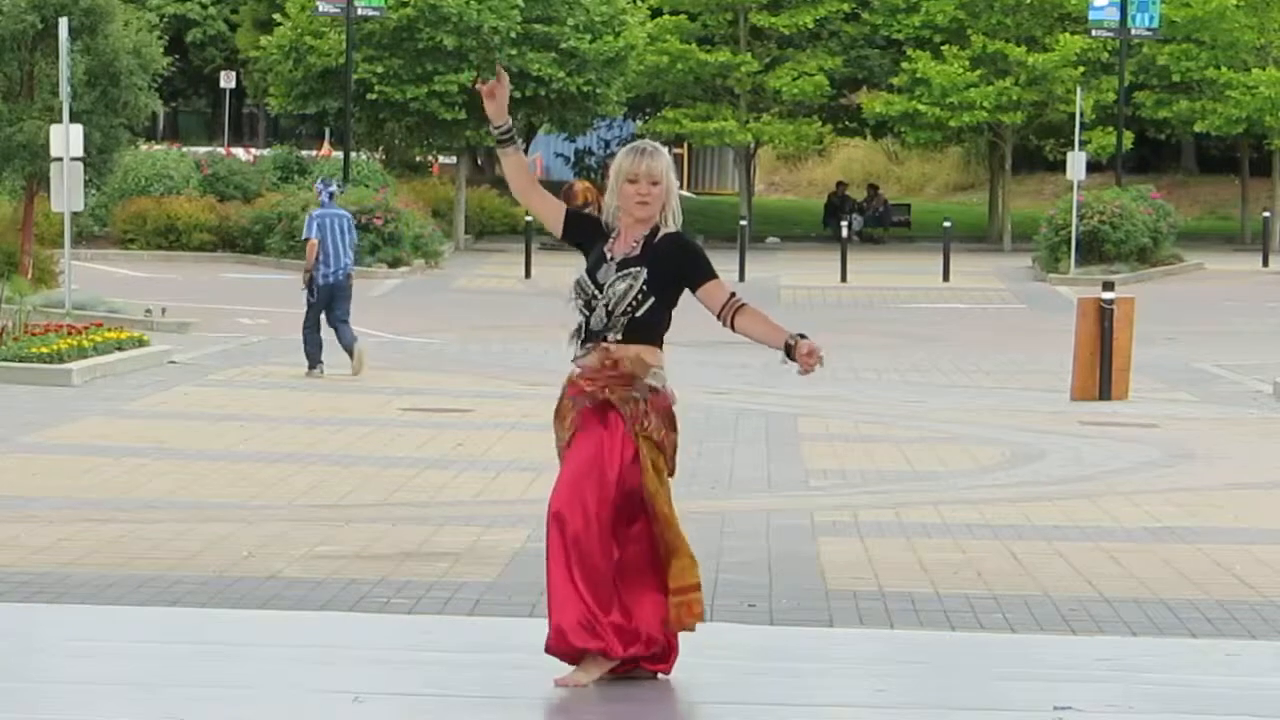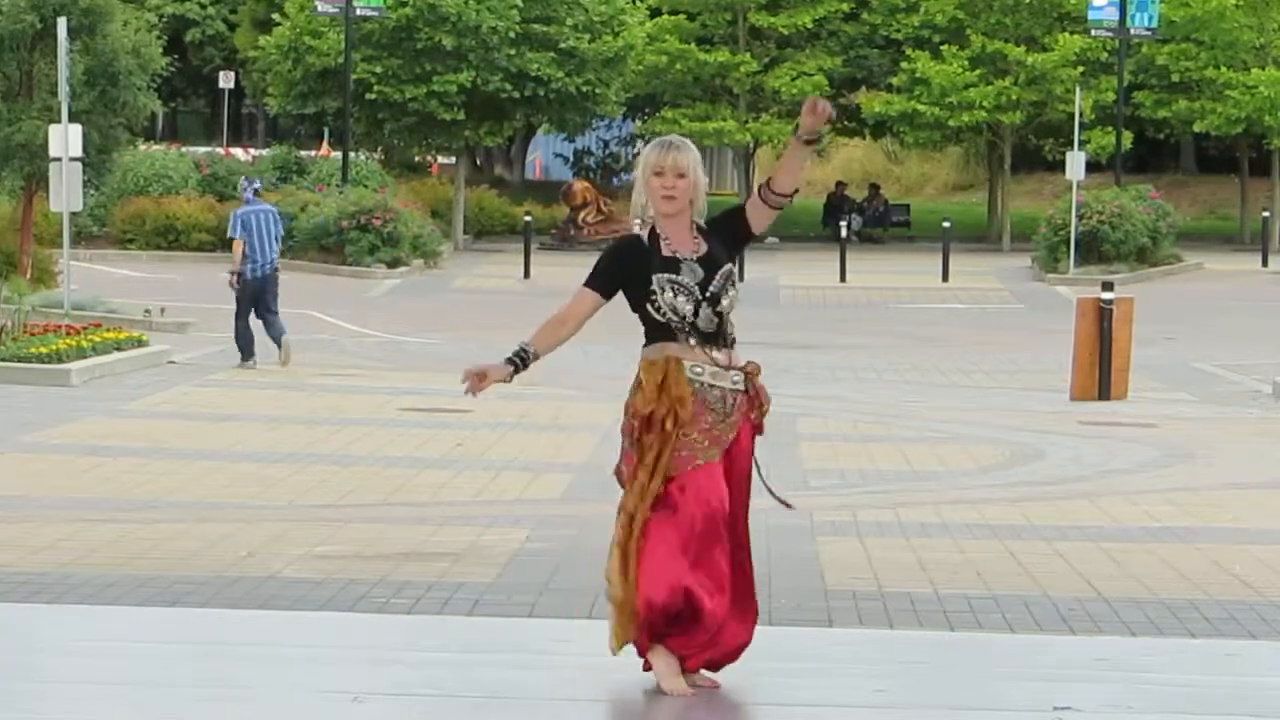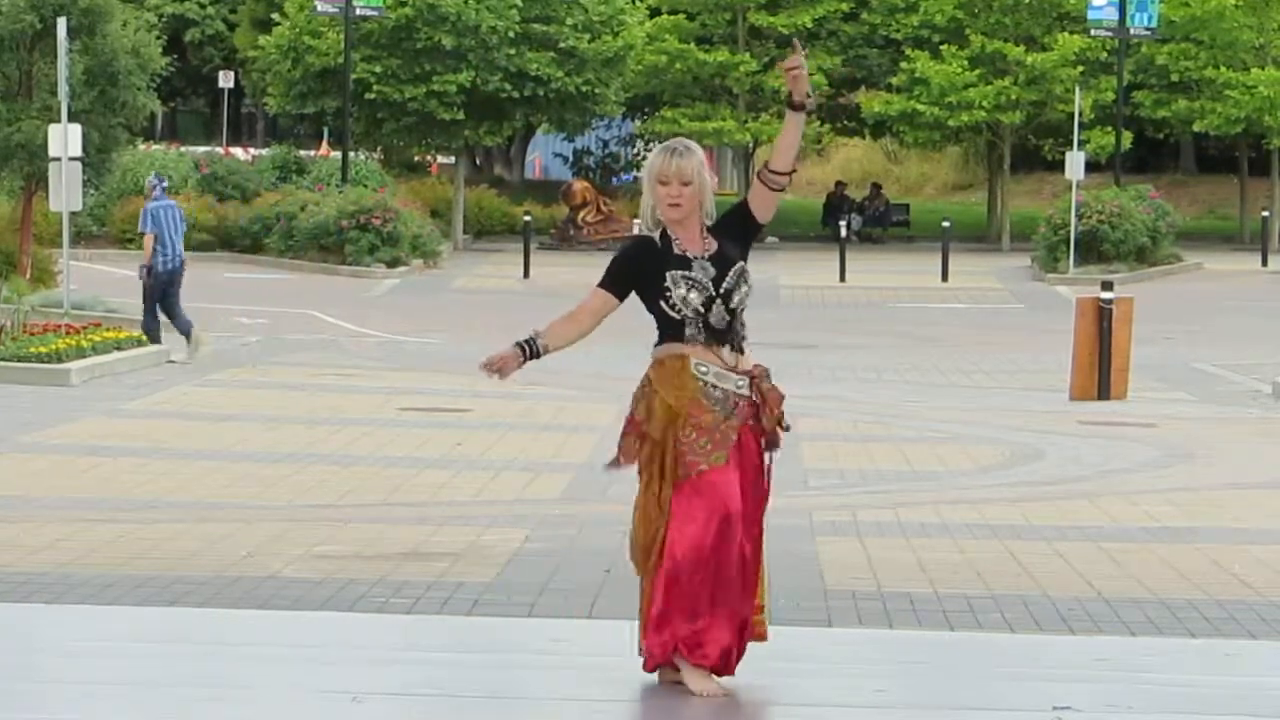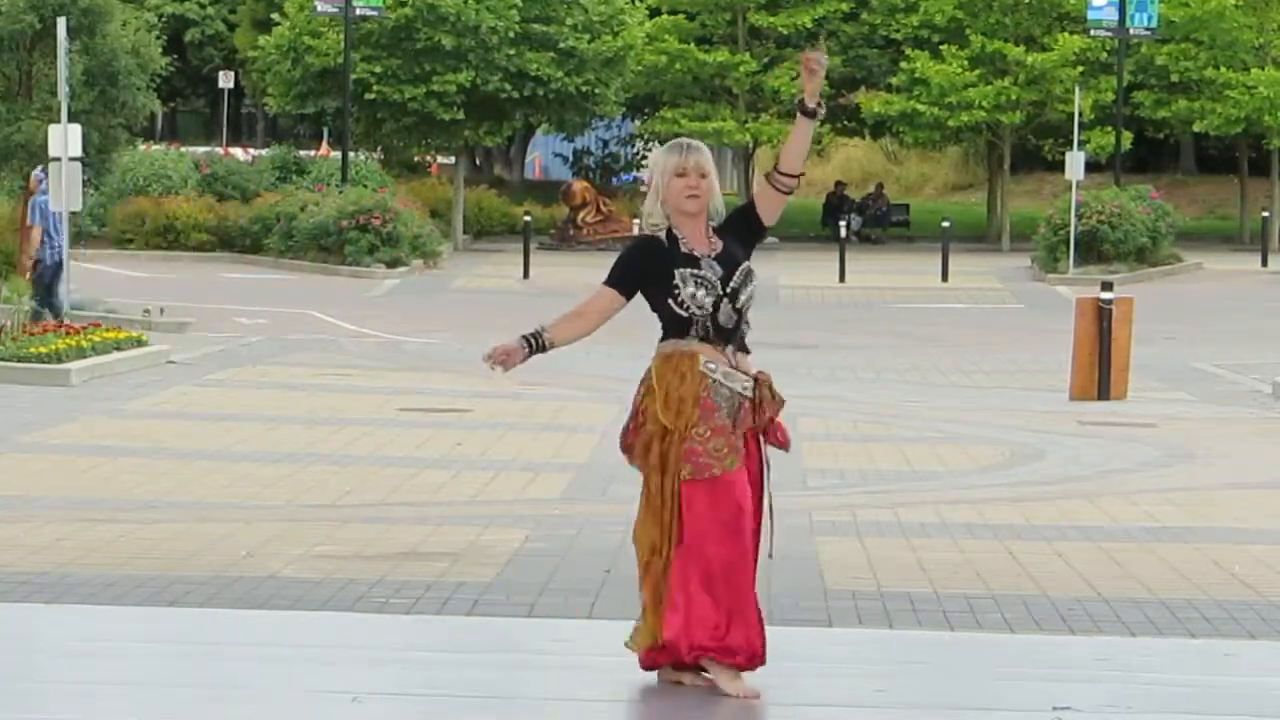
dt=1s
person 1, frame 1
left shoulder: (675, 250)
right shoulder: (594, 235)
left elbow: (731, 309)
right elbow: (527, 191)
left wrist: (790, 343)
right wrist: (500, 121)
left hip: (629, 397)
right hip: (591, 398)
left knee: (581, 515)
right knee: (616, 524)
left ankle: (605, 644)
right ankle: (639, 650)
person 1, frame 2
left shoulder: (721, 235)
right shoulder: (628, 251)
left elbow: (777, 193)
right elbow: (571, 315)
left wrist: (806, 136)
right wrist: (511, 364)
left hip: (729, 400)
right hip: (670, 395)
left knee: (720, 530)
right knee: (688, 511)
left ankle: (691, 651)
right ankle: (661, 639)
person 1, frame 3
left shoulder: (730, 234)
right shoulder: (642, 252)
left elbow: (776, 175)
right elbow: (585, 316)
left wrist: (798, 101)
right wrist: (522, 351)
left hip: (736, 401)
right hip: (680, 398)
left knee: (732, 524)
right knee: (703, 517)
left ankle: (677, 651)
right ankle: (684, 649)
person 1, frame 4
left shoulder: (735, 235)
right shoulder: (648, 250)
left elbow: (783, 178)
right elbow: (590, 313)
left wrist: (810, 100)
right wrist: (528, 345)
left hip: (737, 399)
right hip: (684, 396)
left knee: (723, 524)
right knee: (712, 519)
left ankle: (675, 655)
right ankle: (714, 652)
person 2, frame 1
left shoulder: (315, 216)
right shoulder: (346, 217)
left elbow: (313, 243)
left wrist: (307, 270)
left hip: (320, 277)
right hip: (342, 278)
left knee: (312, 322)
right knee: (340, 321)
left ankle: (315, 366)
right ankle: (353, 347)
person 2, frame 2
left shoulder: (240, 214)
right shoulder: (271, 211)
left elbow: (238, 244)
left wrist: (233, 272)
left hip: (248, 272)
right hip: (269, 271)
left knee: (243, 315)
right knee: (270, 314)
left ankle: (248, 358)
right ankle: (282, 339)
person 2, frame 3
left shoulder: (149, 208)
right shoulder: (175, 206)
left elbow: (149, 238)
left wrist: (144, 266)
left hip: (158, 265)
right hip: (176, 263)
left knee: (150, 309)
right knee: (172, 307)
right ankle: (191, 333)
person 2, frame 4
left shoulder: (36, 200)
left elbow: (37, 230)
left hip: (44, 254)
right hip: (59, 253)
left knee: (38, 297)
right knee: (52, 294)
right ankle: (60, 319)
